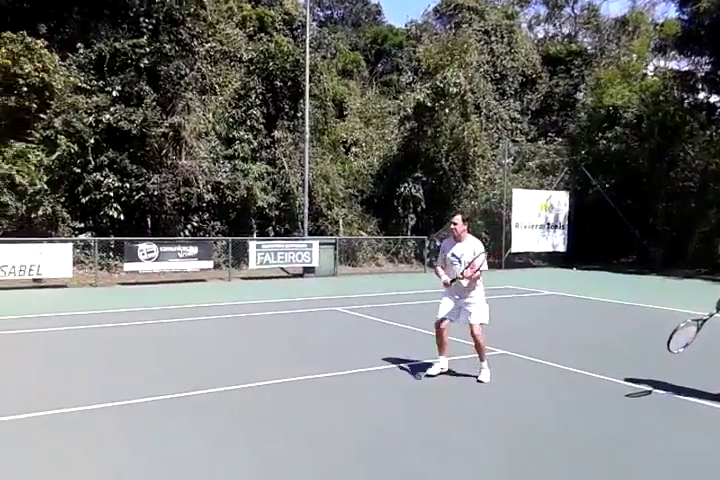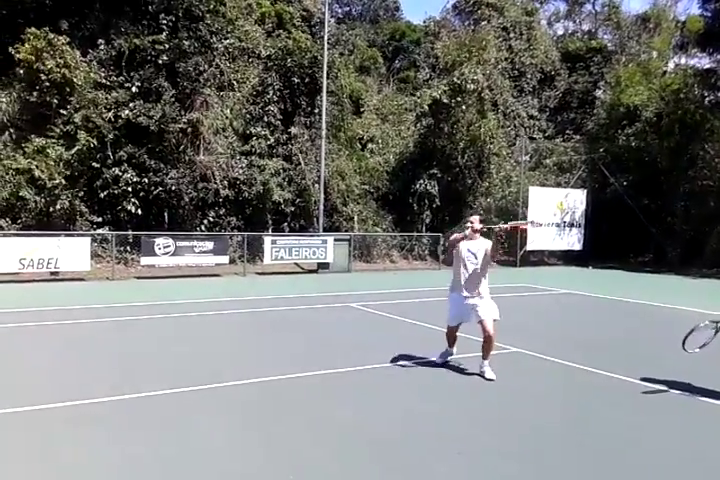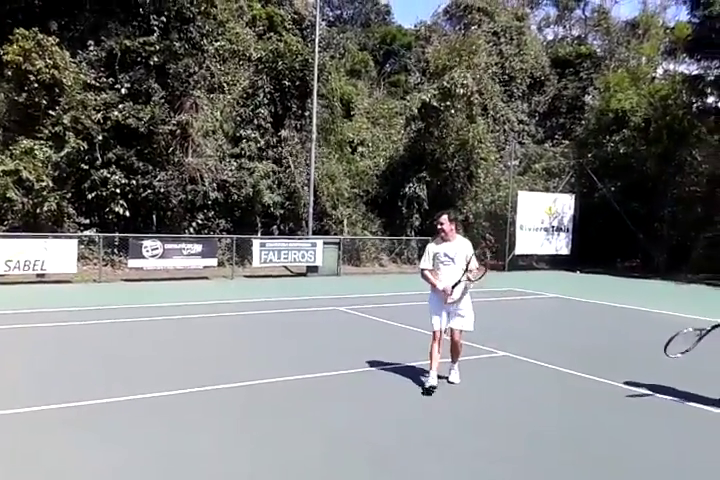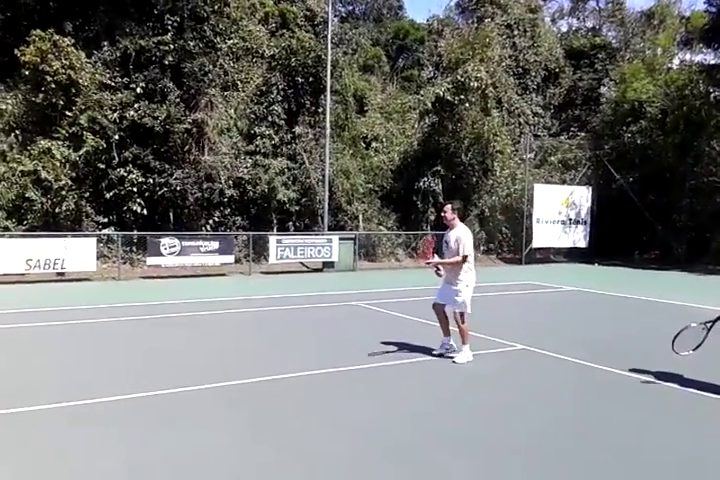
dt=1s
person 1, frame 1
left shoulder: (476, 245)
right shoulder: (446, 244)
left elbow: (478, 273)
right elbow: (438, 266)
left wrist: (470, 275)
right wrist: (442, 277)
left hip: (472, 295)
right hip: (451, 293)
left knee: (476, 333)
right knee: (440, 325)
left ankle: (484, 367)
right ankle: (442, 362)
person 1, frame 2
left shoulder: (485, 244)
right shoulder: (459, 240)
left elbow: (492, 253)
right elbow: (450, 242)
right wrist: (466, 234)
left hip: (480, 295)
right hip: (458, 294)
left knee: (489, 333)
right knee: (451, 330)
left ankle: (485, 365)
right ankle: (450, 350)
person 1, frame 3
left shoulder: (465, 244)
right shoulder: (432, 246)
left elbow: (472, 268)
right elbow: (424, 271)
right wrist: (439, 285)
left hip: (459, 298)
right hip: (438, 297)
left knee: (456, 338)
right knee: (437, 336)
left ankle: (454, 367)
right ankle: (432, 376)
person 1, frame 4
left shoulder: (463, 233)
right shoulder: (448, 232)
left elbow: (462, 259)
left wrist: (440, 262)
right wrist: (439, 265)
left hip: (463, 280)
right hip: (449, 279)
left knee: (459, 315)
right knee: (437, 307)
left ankle: (466, 350)
right ankle: (447, 342)
